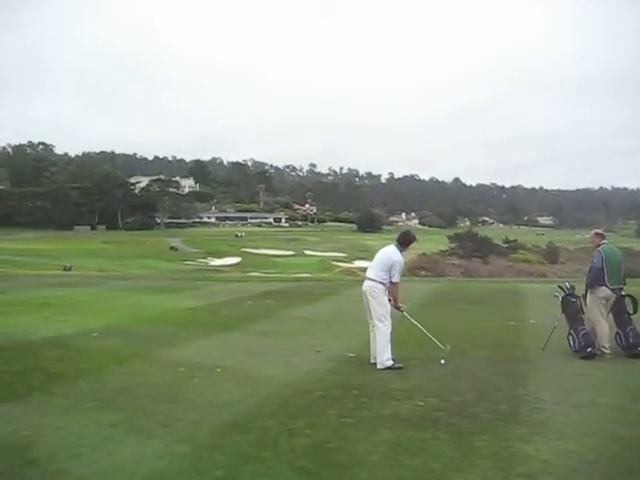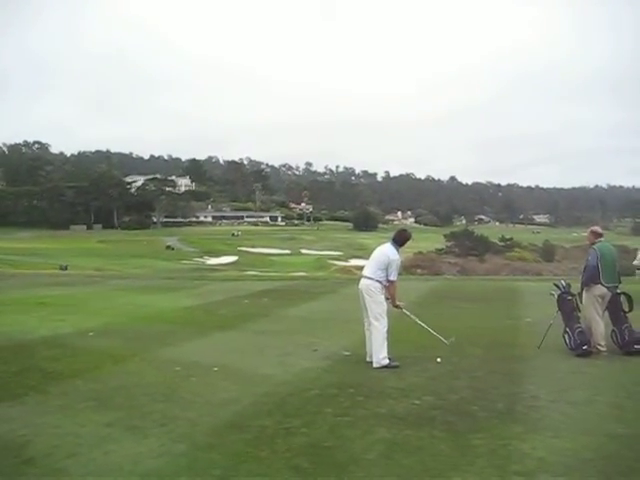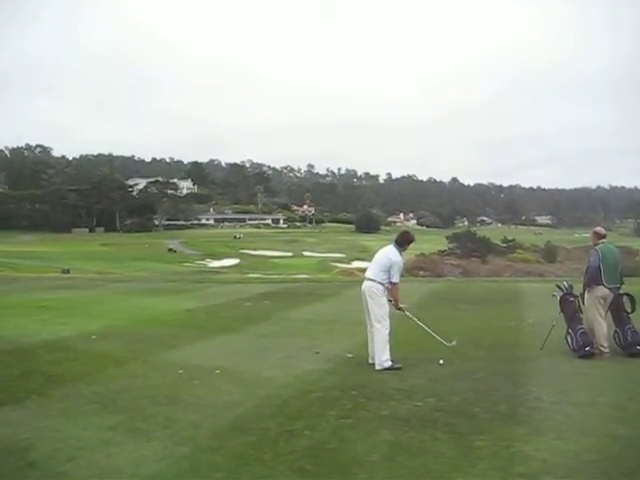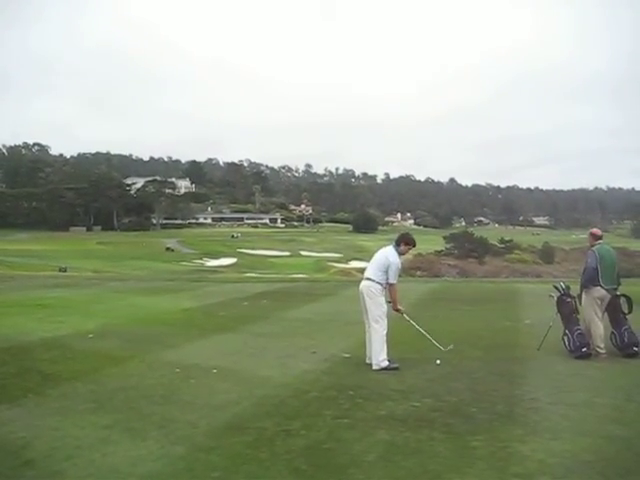
dt=0.5s
person 1, frame 1
left shoulder: (388, 249)
right shoulder: (398, 259)
right elbow: (394, 284)
left wrist: (389, 297)
right wrist: (396, 303)
left hip: (368, 285)
right hip: (377, 288)
left knee: (375, 324)
right knee: (383, 325)
left ankle: (376, 356)
right ankle: (384, 362)
person 1, frame 2
left shoulder: (384, 247)
right shoulder: (395, 257)
right elbow: (392, 282)
left wrist: (387, 294)
right wrist: (394, 301)
left hip: (365, 283)
right hip: (373, 287)
left knee: (370, 322)
right knee: (379, 323)
left ankle: (372, 355)
right ankle: (380, 360)
person 1, frame 3
left shoulder: (387, 249)
right shoulder: (397, 259)
right elbow: (394, 284)
left wrist: (391, 297)
right wrist: (397, 303)
left hip: (367, 285)
right hip: (376, 289)
left knee: (373, 324)
right knee: (381, 326)
left ankle: (375, 357)
right ankle: (382, 362)
person 1, frame 4
left shoulder: (386, 250)
right shoulder: (395, 260)
right elbow: (392, 285)
left wrist: (394, 301)
right wrist: (395, 305)
left hip: (366, 285)
right hip: (373, 288)
left knee: (371, 324)
right knee: (379, 326)
left ankle: (372, 357)
right ankle: (380, 362)
person 2, frame 1
left shoulder: (599, 251)
right shoulder: (616, 251)
left elbow: (595, 270)
right elbow: (621, 270)
left wrist: (588, 285)
right wrist: (620, 286)
left hip: (599, 289)
right hip: (614, 290)
left knee: (598, 320)
right knee: (602, 318)
left ankle: (604, 349)
right ankle: (602, 345)
person 2, frame 2
left shoulder: (595, 249)
right shoulder: (612, 249)
left elbow: (590, 268)
right elbow: (616, 269)
left wrist: (584, 284)
right wrist: (616, 284)
left hip: (595, 287)
right hip: (609, 288)
left knee: (594, 318)
right knee: (597, 317)
left ankle: (600, 347)
right ankle: (595, 342)
person 2, frame 3
left shoulder: (597, 250)
right shoulder: (614, 250)
left elbow: (592, 269)
right elbow: (619, 270)
left wrist: (585, 285)
right wrist: (618, 285)
left hip: (597, 289)
right hip: (611, 289)
left knee: (596, 319)
right knee: (599, 318)
left ankle: (603, 348)
right ankle: (599, 344)
person 2, frame 4
left shoulder: (594, 251)
right shoulder: (611, 251)
left elbow: (590, 270)
right elbow: (616, 271)
left wrist: (583, 286)
right wrist: (615, 286)
left hip: (594, 289)
right hip: (608, 290)
left knee: (593, 320)
right knee: (597, 319)
left ankle: (600, 350)
right ankle: (597, 345)
